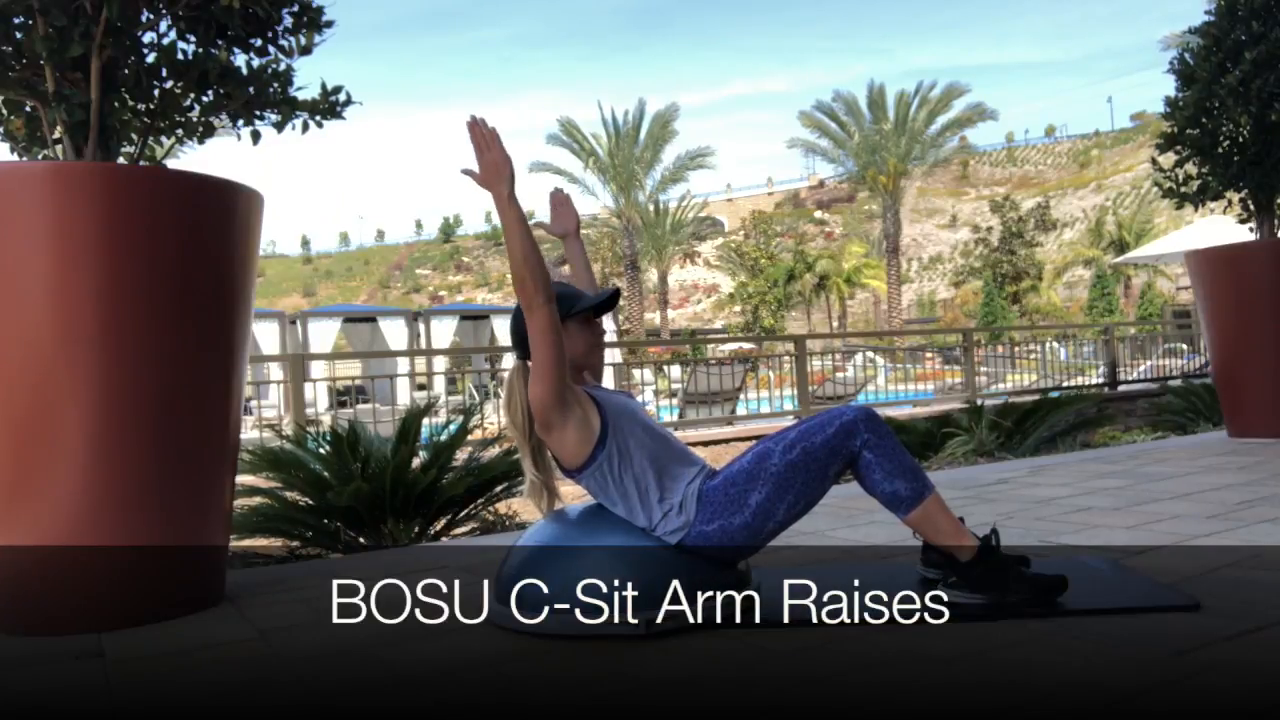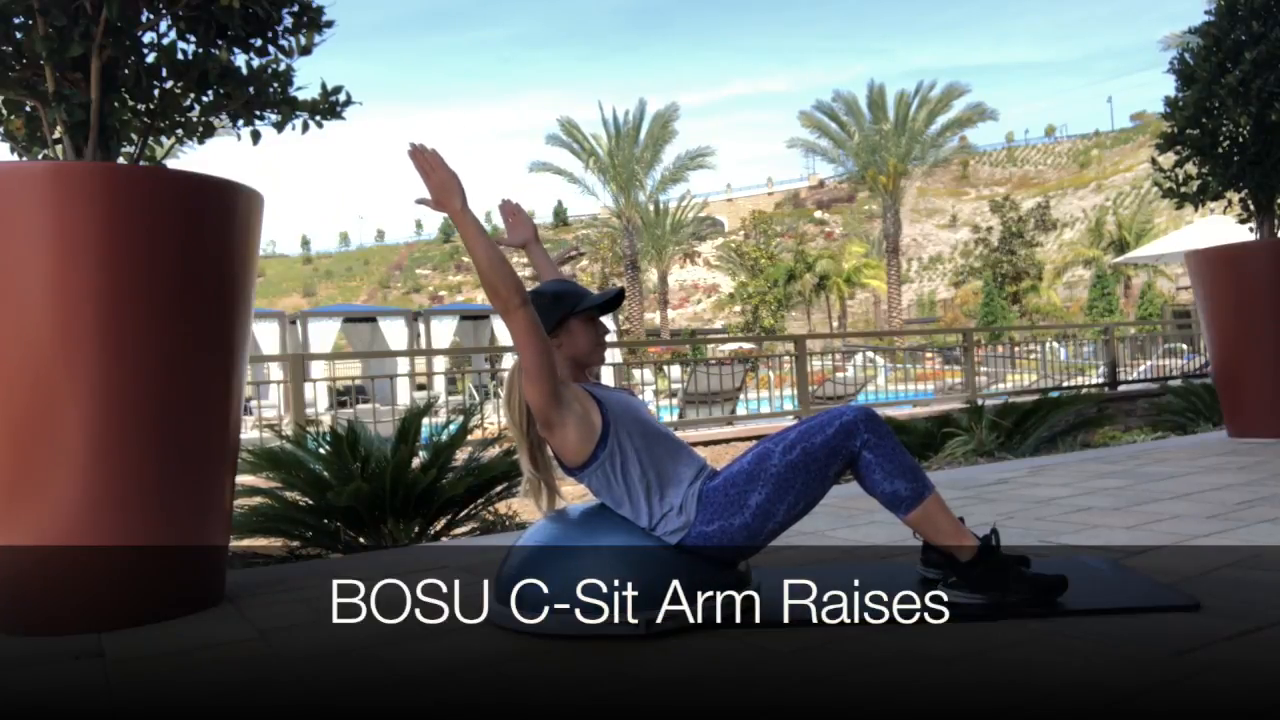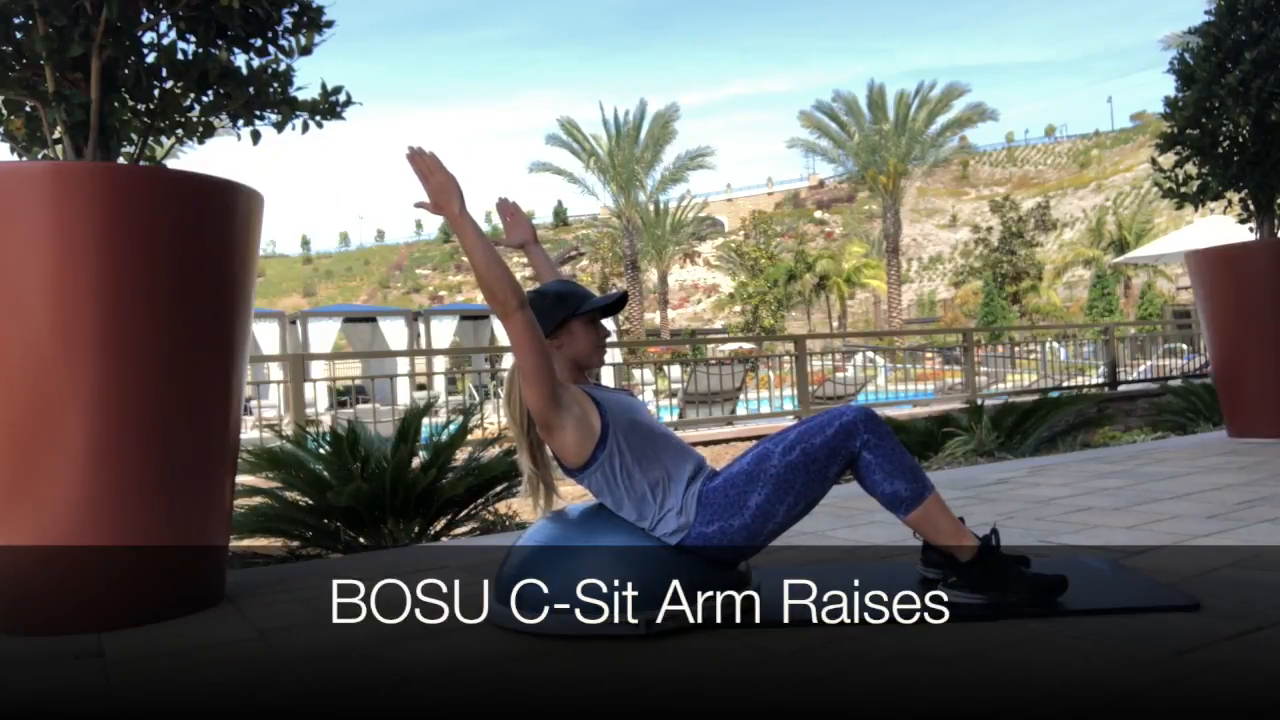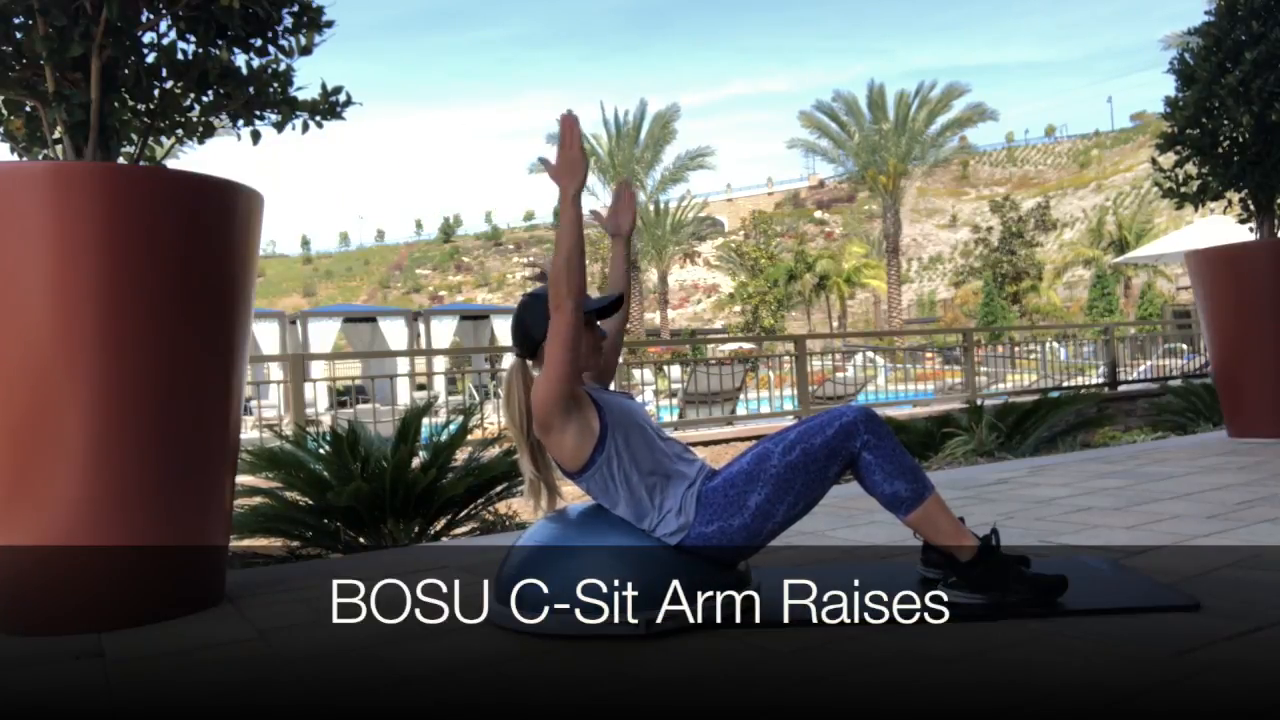
dt=0.3s
person 1, frame 1
left shoulder: (584, 396)
right shoulder: (553, 409)
left elbow: (579, 309)
right elbow: (537, 303)
left wrist: (571, 238)
right wrist: (505, 192)
left hip: (711, 509)
right hip: (704, 523)
left knee: (854, 427)
right knee: (857, 427)
left ankle: (955, 551)
right ankle: (972, 563)
person 1, frame 2
left shoulder: (581, 392)
right shoulder: (555, 406)
left elbow: (563, 308)
right elbow: (516, 308)
left wrist: (532, 244)
right wrist: (459, 210)
left hip: (710, 507)
right hip: (706, 522)
left knee: (853, 427)
right knee: (858, 426)
left ankle: (954, 551)
right ankle: (971, 561)
person 1, frame 3
left shoulder: (580, 394)
right shoulder: (554, 408)
left elbow: (560, 309)
right elbow: (514, 311)
left wrist: (531, 246)
right wrist: (456, 213)
left hip: (710, 505)
right hip: (707, 523)
left knee: (851, 428)
right knee: (857, 427)
left ankle: (955, 552)
right ankle: (972, 563)
person 1, frame 4
left shoulder: (585, 395)
right shoulder: (556, 409)
left elbow: (608, 320)
right elbow: (564, 311)
left wrist: (620, 241)
right wrist: (570, 193)
left hip: (710, 507)
right hip: (702, 523)
left knee: (851, 425)
right knee: (856, 427)
left ankle: (953, 552)
right ankle: (973, 561)
